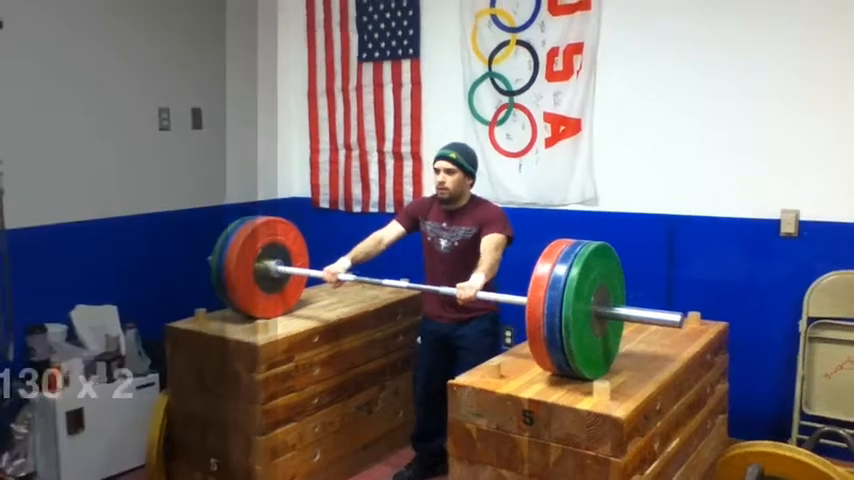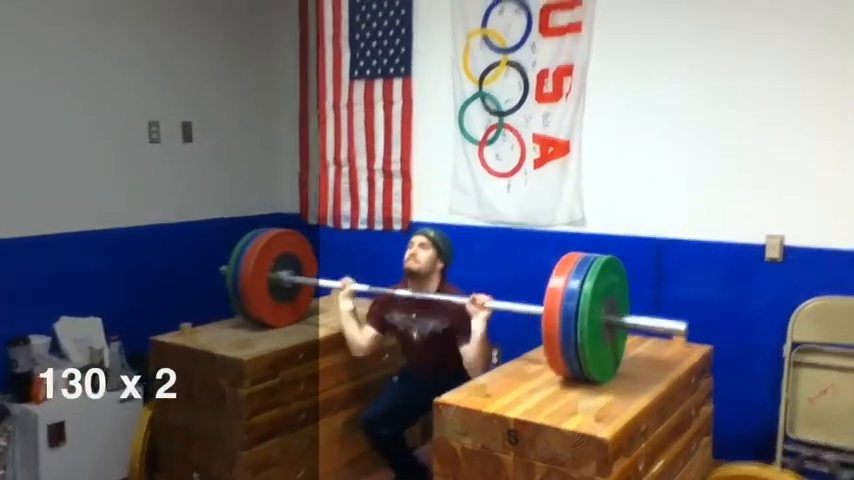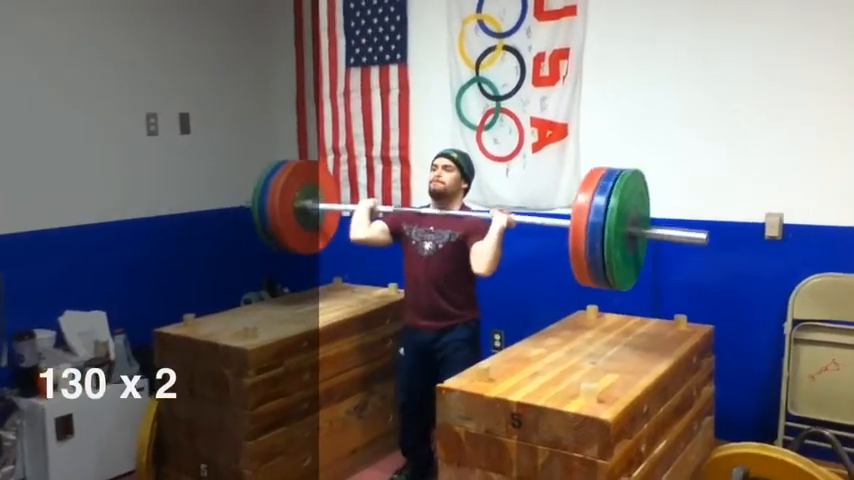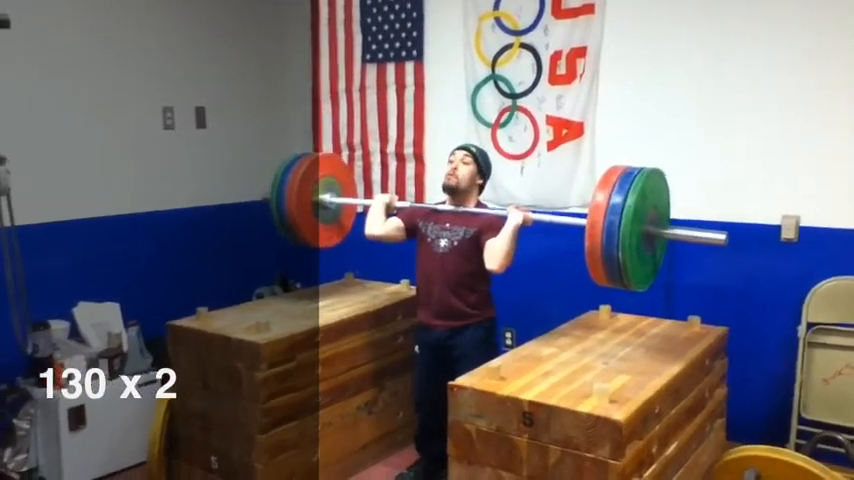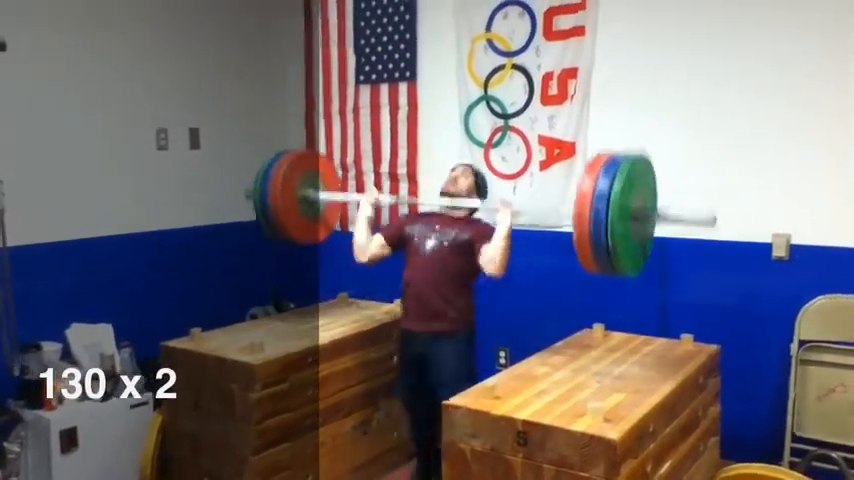
dt=1s
person 1, frame 1
left shoulder: (489, 214)
right shoulder: (422, 208)
left elbow: (491, 252)
right elbow: (384, 236)
left wrist: (476, 282)
right wrist: (345, 262)
left hip: (476, 323)
right hip: (434, 320)
right knee: (427, 392)
person 1, frame 2
left shoulder: (457, 305)
right shoulder: (389, 300)
left elbow: (477, 372)
right elbow: (360, 347)
left wrist: (480, 320)
right wrist: (346, 302)
left hip: (457, 384)
right hip: (416, 378)
right knee: (375, 421)
person 1, frame 3
left shoulder: (473, 224)
right shoulder: (406, 218)
left elbow: (483, 267)
right elbow: (359, 235)
left wrist: (498, 227)
right wrist: (364, 207)
left hip: (458, 332)
right hip: (415, 330)
right knee: (411, 404)
person 1, frame 4
left shoulder: (488, 221)
right shoulder: (422, 215)
left elbow: (495, 263)
right elbow: (375, 231)
left wrist: (513, 223)
right wrist: (381, 203)
left hip: (472, 331)
right hip: (429, 328)
right knee: (427, 402)
person 1, frame 5
left shoulder: (477, 230)
right shoulder: (413, 222)
left elbow: (494, 268)
right elbow: (363, 253)
left wrist: (504, 224)
right wrist: (366, 209)
left hip: (451, 340)
right hip: (412, 337)
right knee: (419, 415)
